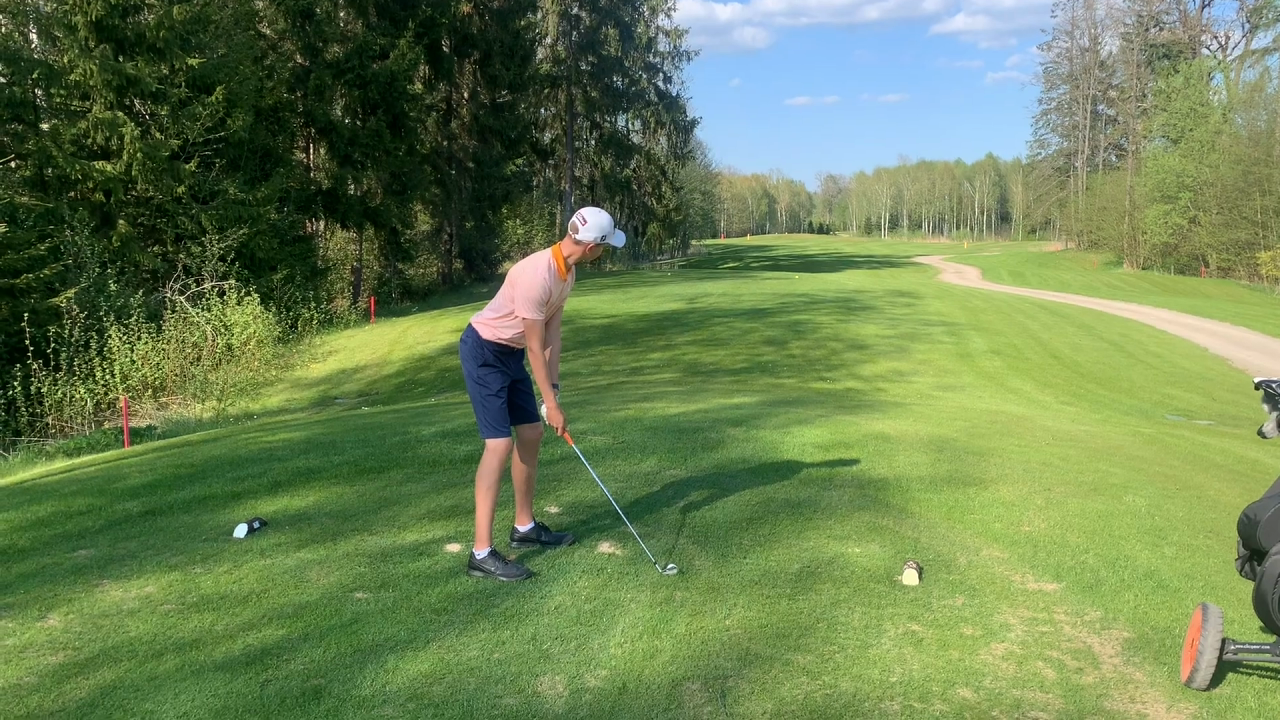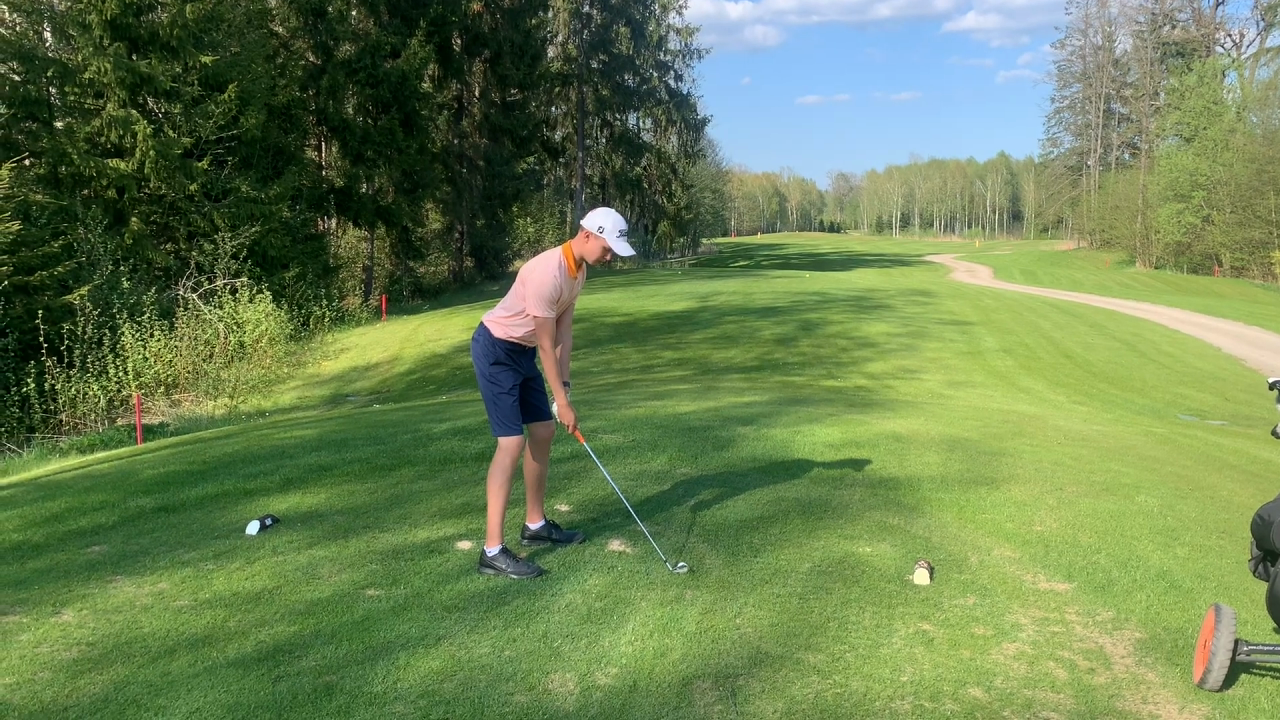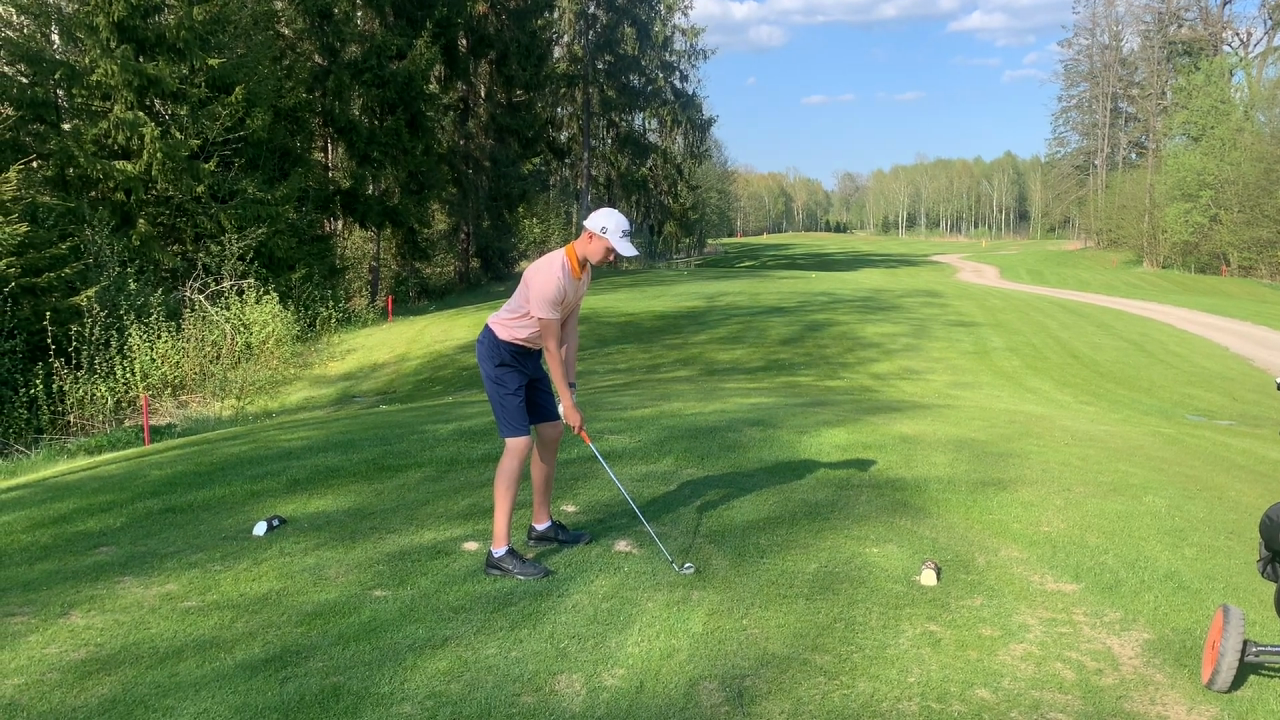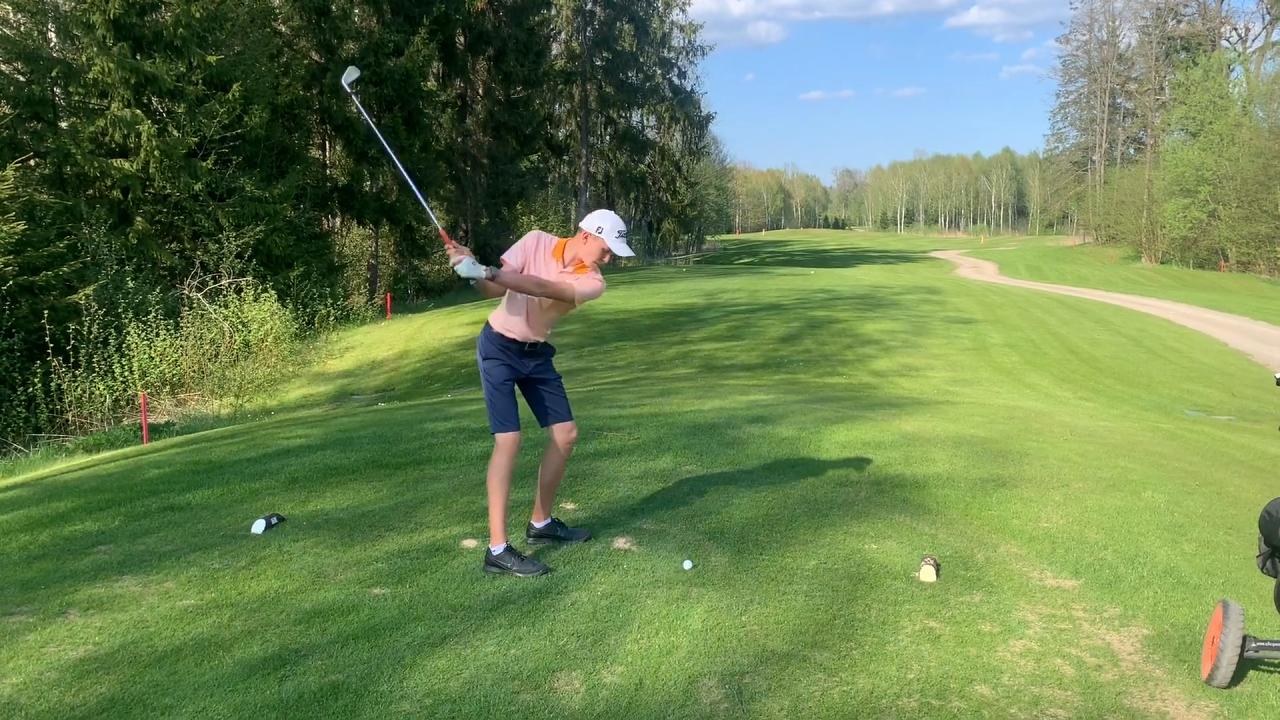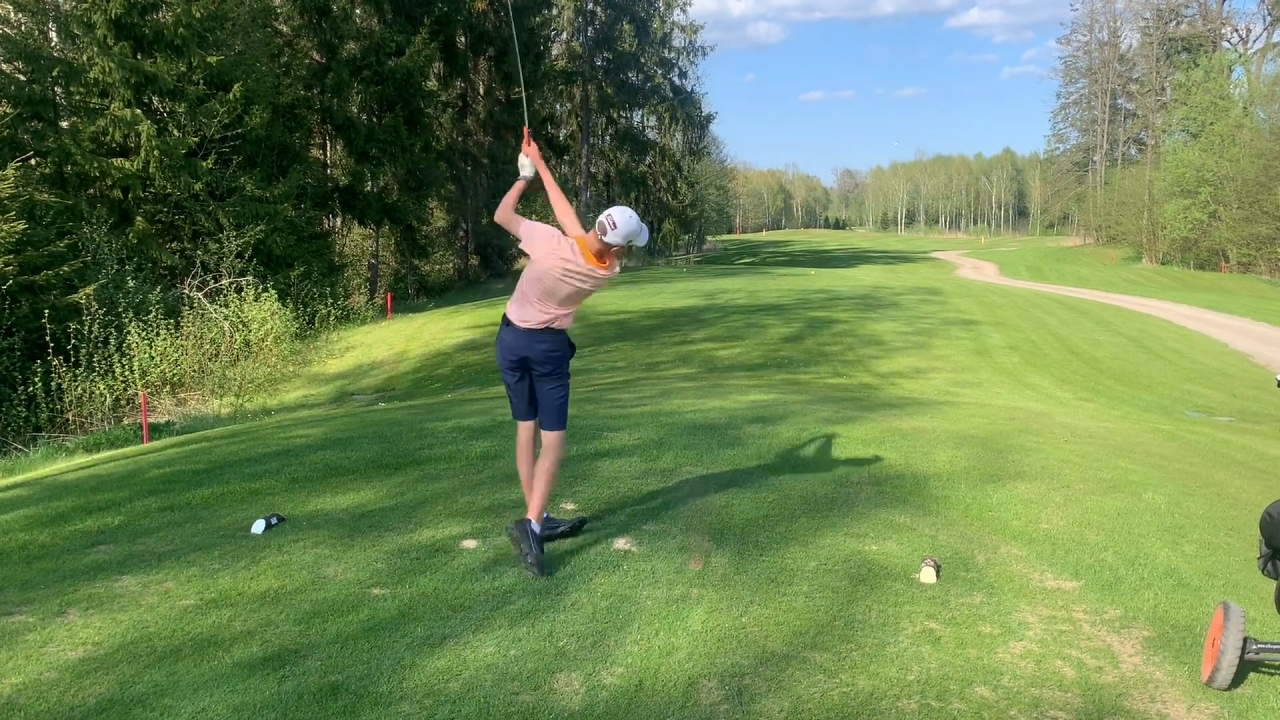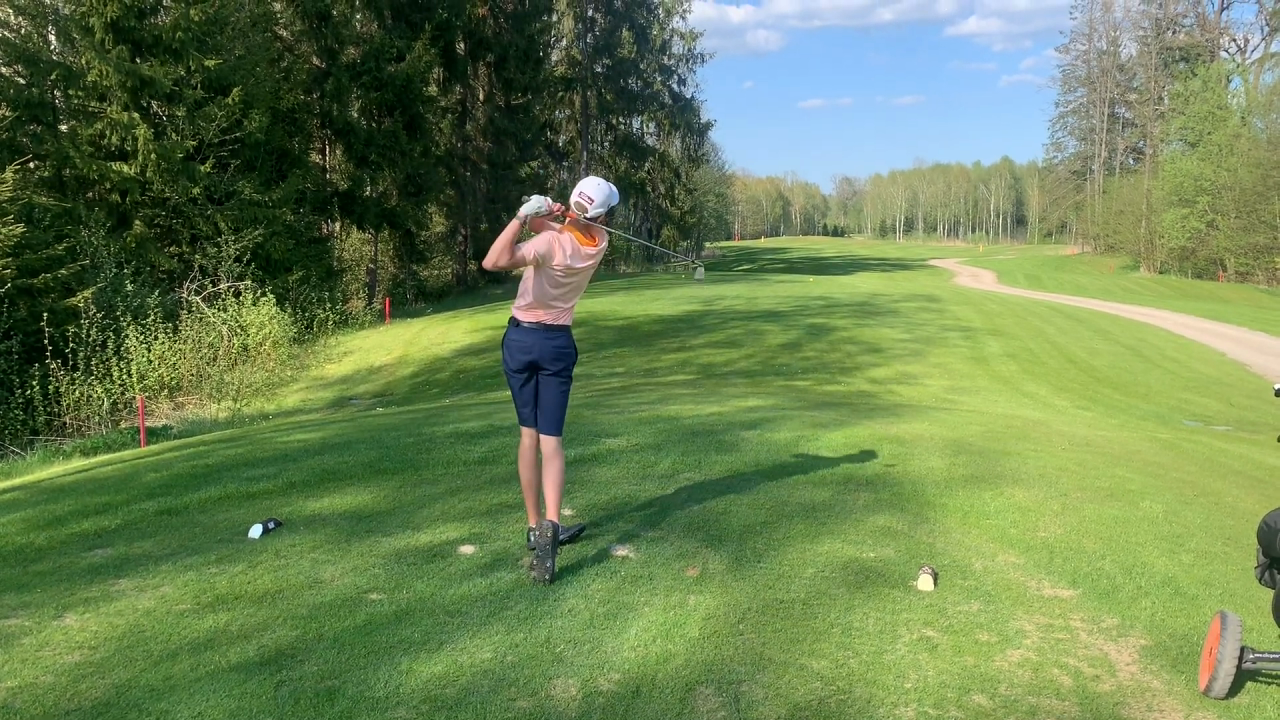
dt=0.7s
person 1, frame 1
left shoulder: (567, 271)
right shoulder: (537, 276)
left elbow: (552, 332)
right elbow: (535, 347)
left wrist: (554, 389)
right wrist: (551, 404)
left hip: (510, 352)
right hip: (484, 351)
left knee: (531, 432)
right knee: (500, 444)
left ankle: (525, 527)
right ankle: (482, 553)
person 1, frame 2
left shoulder: (579, 270)
right shoulder: (547, 272)
left elbow: (564, 331)
right elbow: (547, 344)
left wrist: (565, 387)
right wrist: (562, 401)
left hip: (522, 350)
right hip: (496, 349)
left knee: (543, 431)
right knee: (512, 442)
left ankle: (535, 524)
right ankle: (493, 551)
person 1, frame 3
left shoulder: (583, 271)
right shoulder: (551, 275)
left elbow: (569, 331)
right elbow: (552, 346)
left wrist: (571, 389)
right wrist: (568, 402)
left hip: (527, 352)
right hip: (501, 351)
left knee: (550, 432)
right knee: (519, 444)
left ankle: (542, 525)
right ankle: (499, 551)
person 1, frame 4
left shoulder: (592, 284)
right shoulder: (537, 241)
left elbow: (542, 288)
right elbow: (494, 288)
left wrist: (488, 272)
right wrist: (471, 266)
left hip: (535, 354)
right hip: (498, 348)
left knee: (565, 436)
right knee: (509, 442)
left ankle: (541, 523)
right ankle: (497, 549)
person 1, frame 5
left shoulder: (550, 243)
right shoulder: (608, 272)
left elbow: (501, 215)
right elbow: (570, 219)
left wrist: (527, 173)
right wrist: (540, 167)
left hip: (512, 338)
right hip: (548, 345)
left knee: (525, 428)
right knee: (552, 440)
left ankle: (536, 518)
right ankle: (531, 522)
person 1, frame 6
left shoulder: (551, 243)
right shoulder: (598, 242)
left elbow: (493, 262)
left wrist: (524, 214)
right wrist: (538, 217)
left hip: (520, 338)
right hip: (558, 342)
left knee: (528, 435)
right knee: (551, 439)
left ankle: (536, 527)
right ankle: (550, 526)
